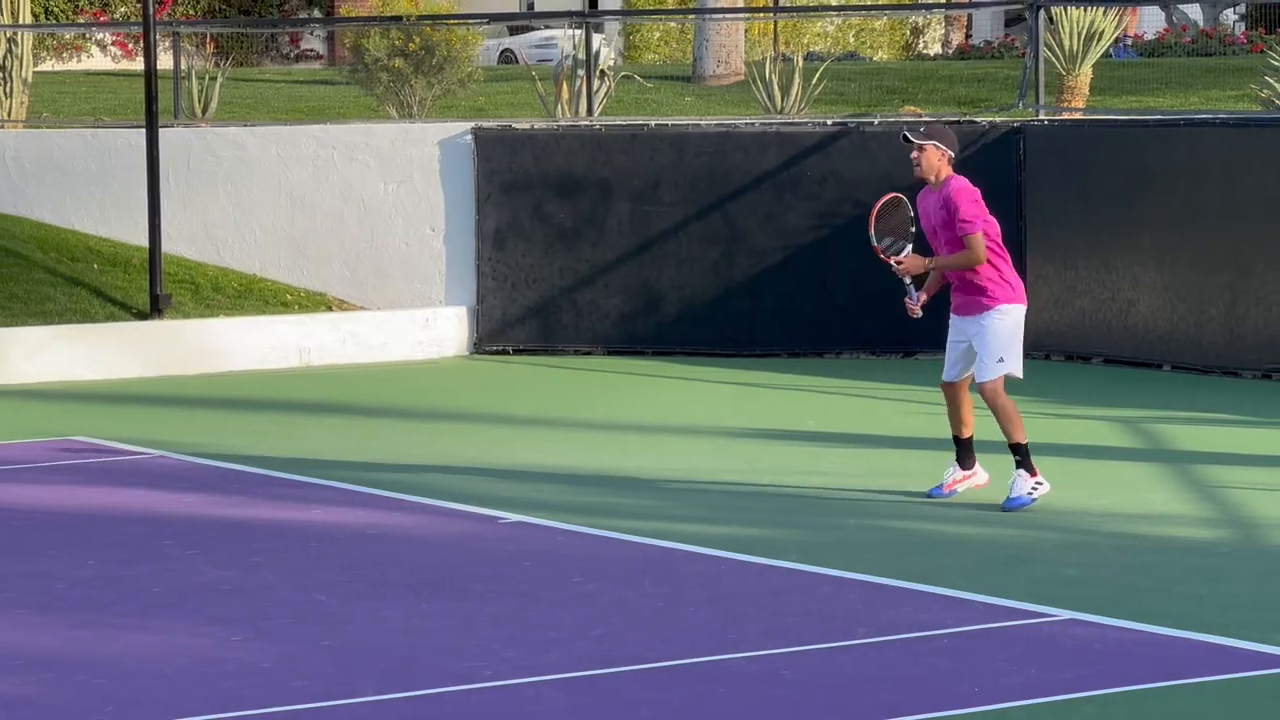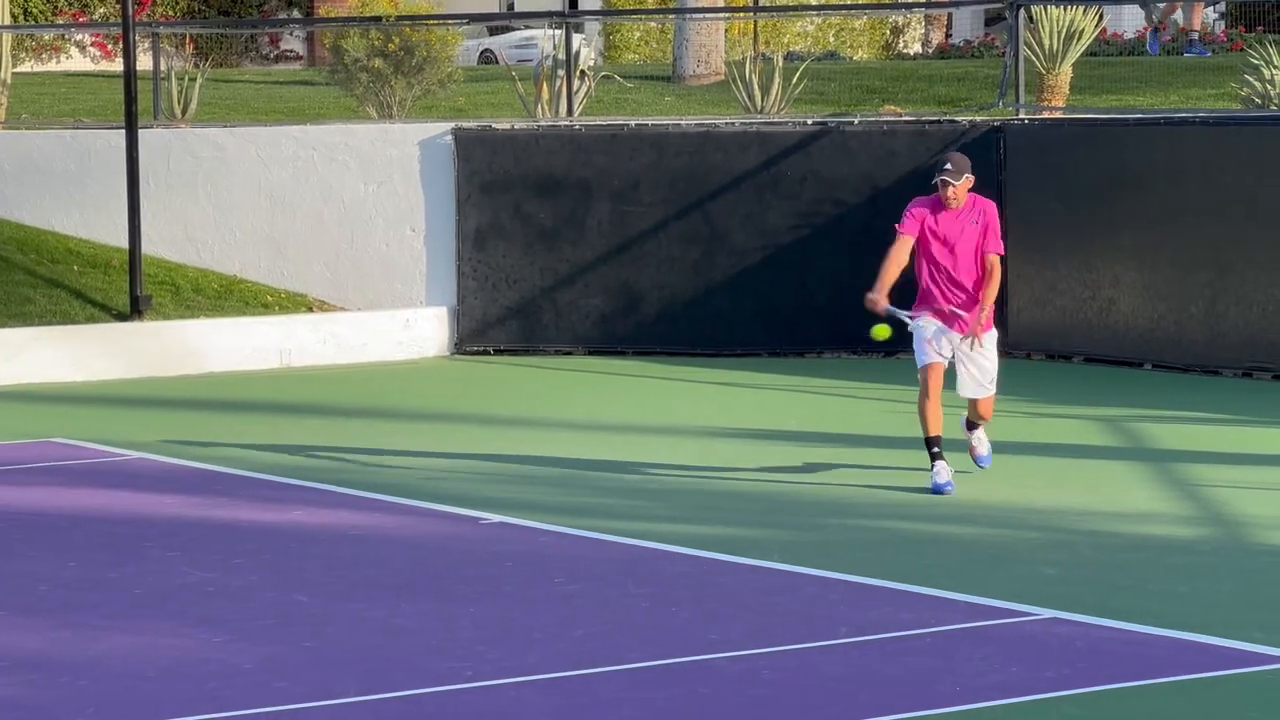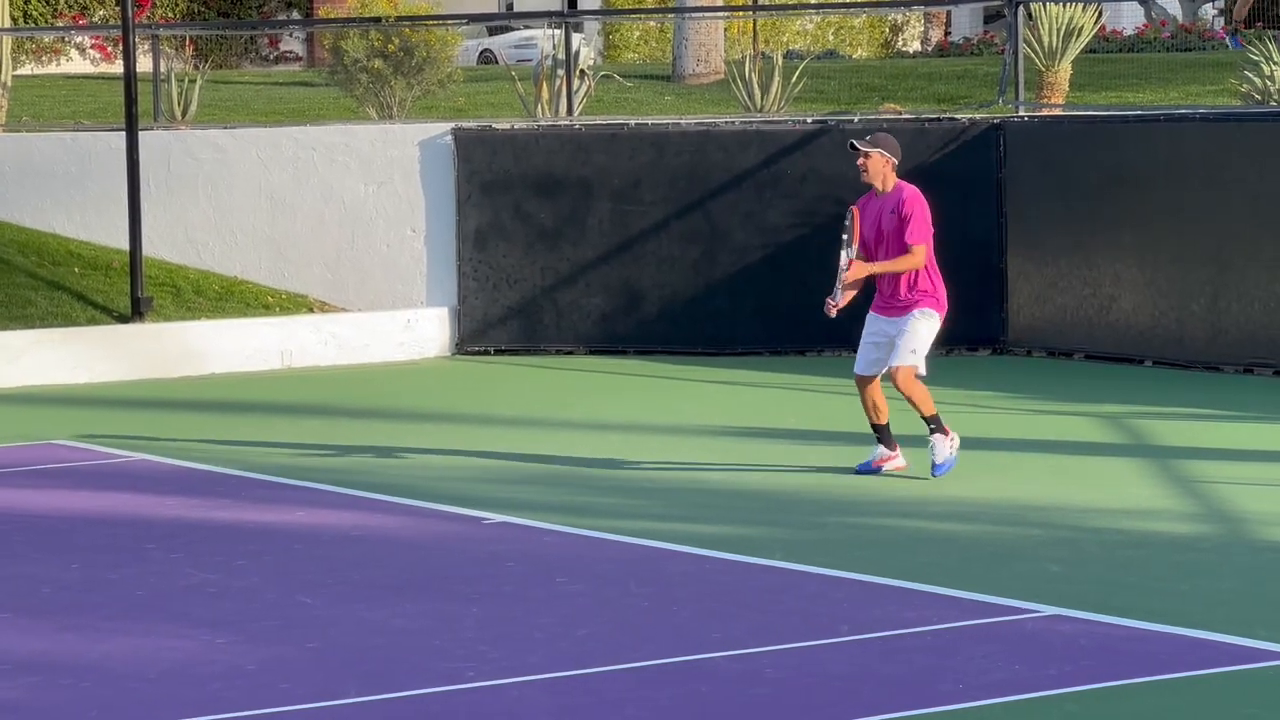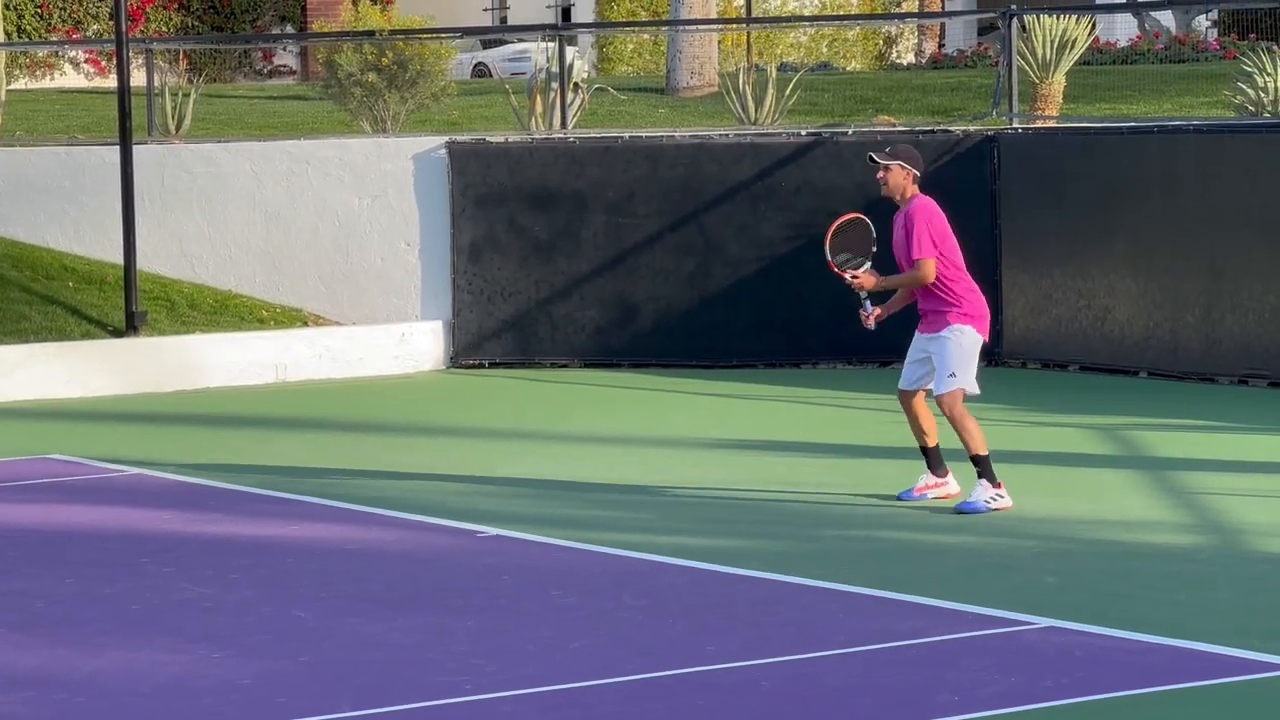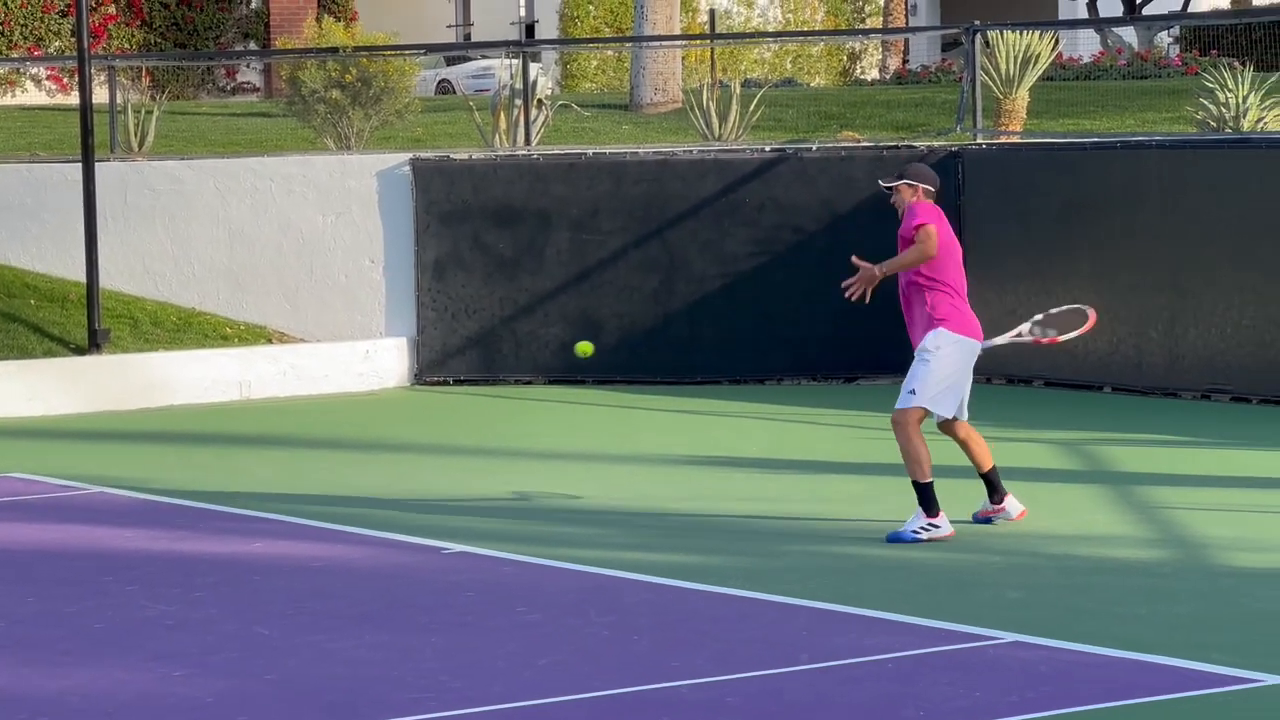
dt=1s
person 1, frame 1
left shoulder: (959, 193)
right shoulder: (925, 199)
left elbow: (978, 254)
left wrist: (926, 263)
right wrist: (924, 293)
left hip: (998, 303)
right hip: (964, 306)
left knee: (990, 388)
right knee: (952, 386)
left ankle: (1029, 475)
right ankle: (967, 468)
person 1, frame 2
left shoulder: (987, 210)
right shoulder: (921, 209)
left elbow: (993, 269)
right elbow: (899, 250)
left wrist: (984, 311)
right wrist: (880, 291)
left hip: (976, 322)
right hip: (934, 318)
left knee: (983, 408)
right knee: (930, 382)
left ankle: (974, 429)
right ankle: (939, 464)
person 1, frame 3
left shoulder: (910, 199)
right shoulder: (863, 206)
left elbow: (918, 258)
left wrist: (871, 268)
right wrist: (842, 296)
left hip: (922, 305)
right hip: (884, 309)
left knee: (902, 376)
right knee: (865, 380)
left ankle: (941, 434)
right ankle: (888, 450)
person 1, frame 4
left shoulder: (920, 211)
right shoulder: (904, 216)
left elbow: (926, 274)
left wrist: (879, 281)
right wrist: (882, 310)
left hip: (960, 318)
right hip: (933, 322)
left knee: (950, 402)
right knee: (909, 395)
left ankle: (992, 487)
right ankle: (939, 476)
person 1, frame 5
left shoulder: (924, 210)
right shoulder: (923, 227)
left elbow: (930, 246)
left wrist: (878, 271)
left hip: (946, 335)
right hip: (948, 337)
left knee: (905, 420)
right knee: (951, 424)
left ankle: (932, 517)
right ankle: (1001, 501)
